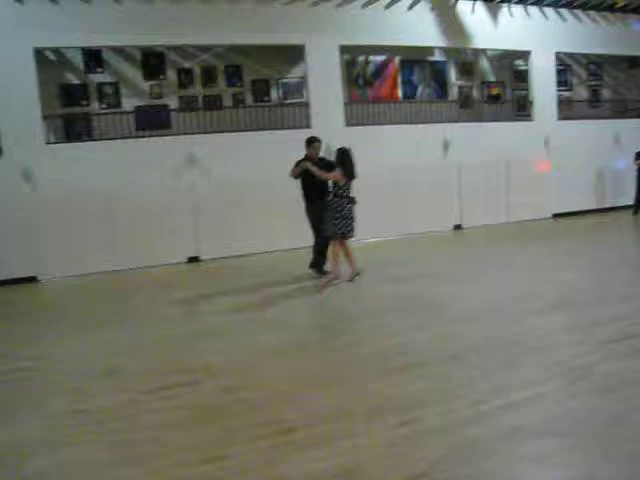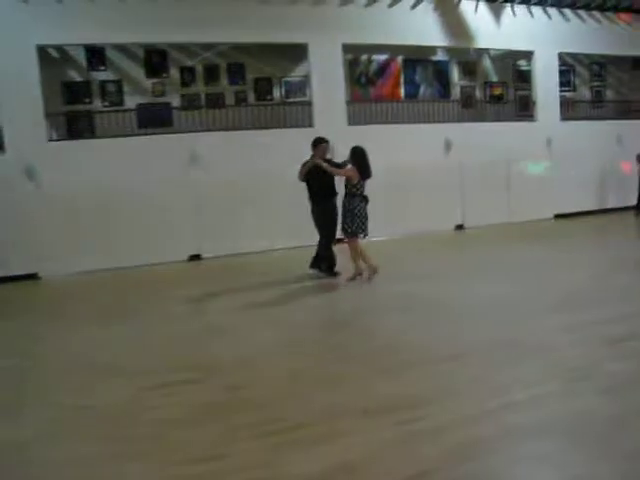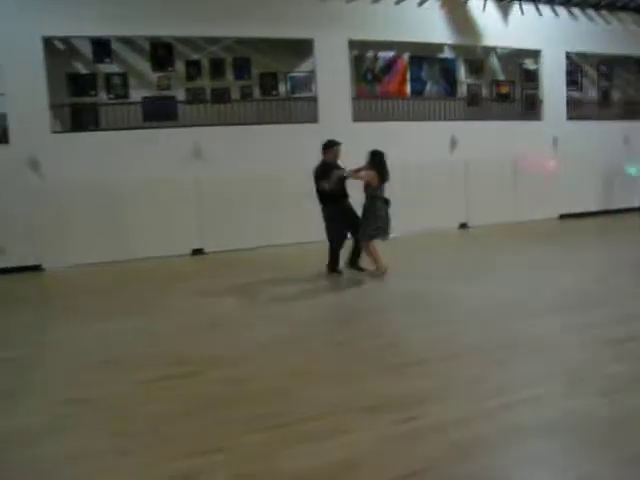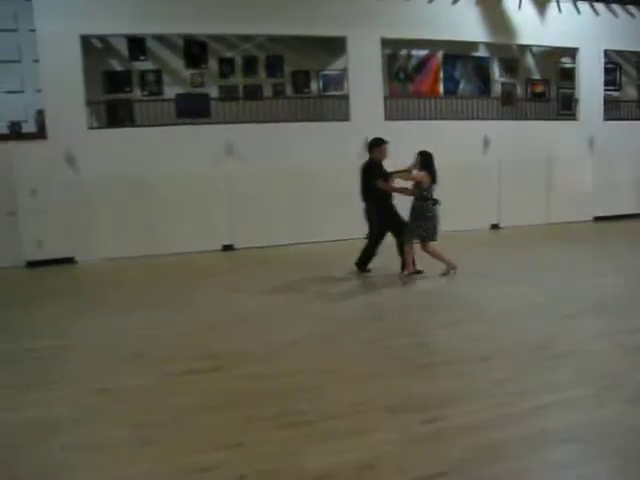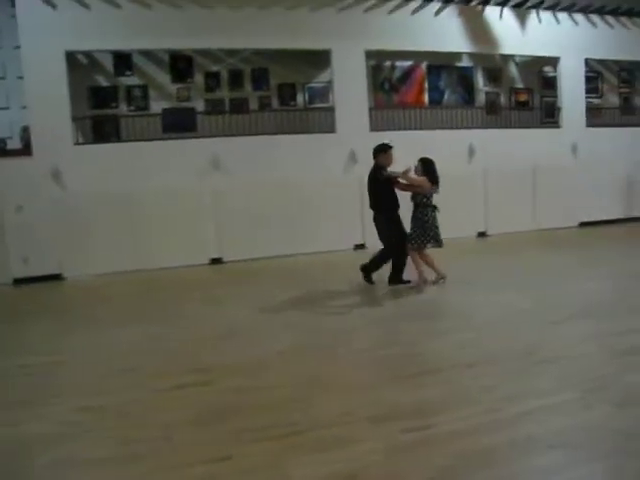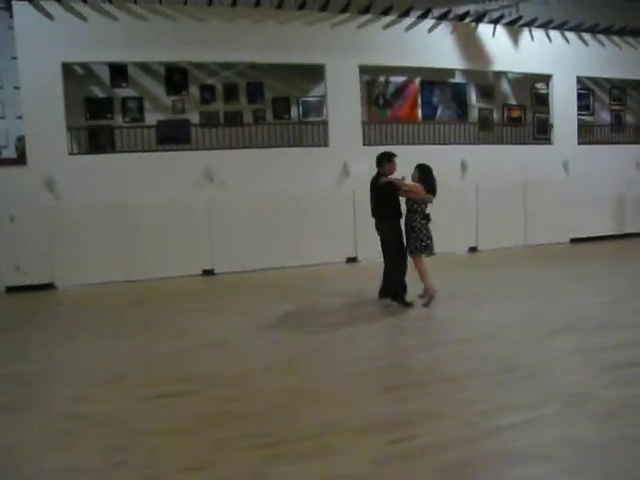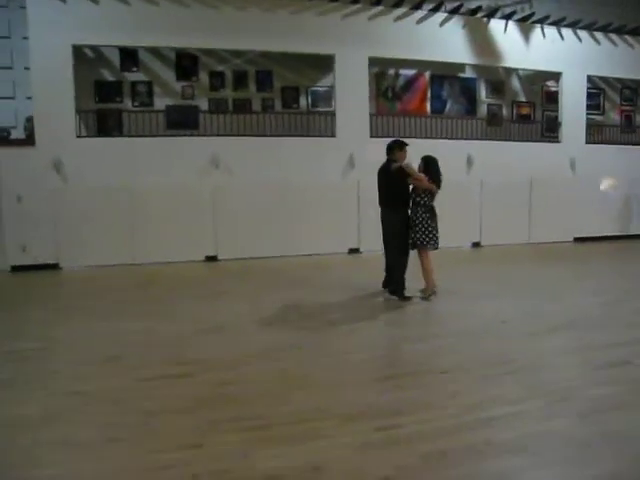
dt=0.3s
person 1, frame 1
left shoulder: (324, 162)
right shoulder: (302, 163)
right elbow: (293, 175)
right wrist: (302, 167)
left hip: (325, 202)
right hip: (313, 204)
left knee: (326, 234)
right knee: (321, 234)
left ankle: (316, 263)
right ankle: (318, 264)
person 1, frame 2
left shoulder: (329, 163)
right shoulder: (309, 165)
right elbow: (301, 177)
right wrist: (310, 164)
left hip: (331, 203)
right hip: (319, 206)
left knee: (329, 236)
right knee: (327, 237)
left ankle: (317, 263)
right ankle: (329, 267)
person 1, frame 3
left shoulder: (336, 166)
right shoulder: (321, 169)
left elbow: (346, 175)
right elbow: (324, 186)
right wrist: (333, 181)
left hip: (344, 204)
right hip: (331, 208)
left knee: (359, 230)
right knee: (338, 238)
left ankle: (353, 262)
right ankle: (332, 266)
person 1, frame 4
left shoulder: (378, 165)
right shoulder: (370, 167)
left elbow: (387, 177)
right elbow: (382, 185)
right wrist: (401, 190)
left hip: (386, 206)
right hip: (375, 208)
left knee: (403, 231)
right knee: (376, 238)
left ankle: (408, 266)
right ankle: (362, 263)
person 1, frame 5
left shoulder: (379, 172)
right shoulder: (379, 172)
left elbow: (394, 184)
right elbow: (400, 186)
left hip: (390, 214)
right hip: (384, 216)
left knee: (402, 243)
right knee: (392, 247)
left ankle: (396, 276)
right ankle: (368, 269)
person 1, frame 6
left shoulder: (380, 181)
right shoulder: (382, 181)
right elbow: (403, 193)
right wrist: (425, 197)
left hip: (386, 223)
right hip: (388, 224)
left knee: (392, 259)
right knee: (398, 259)
left ankle: (386, 290)
right ankle: (398, 294)
person 1, frame 7
left shoulder: (385, 168)
right shoulder: (395, 169)
right elbow: (418, 181)
right wrist: (430, 186)
left hip: (389, 213)
right hip: (397, 214)
left knee: (392, 250)
right knee: (400, 251)
left ankle: (389, 282)
right ankle: (396, 288)
person 2, frame 1
left shoulder: (339, 173)
right shoulder: (347, 172)
left elbow: (324, 176)
left wrist: (309, 166)
left hip: (339, 207)
right hip: (345, 207)
left knee: (334, 239)
right knee: (342, 240)
left ankle: (335, 271)
right ankle: (354, 268)
person 2, frame 2
left shoulder: (352, 170)
right shoulder: (361, 171)
left elbow: (336, 172)
left wrist: (321, 163)
left hip: (353, 206)
right hip: (358, 205)
left knee: (352, 239)
right knee: (352, 239)
left ankle: (371, 266)
right ankle: (358, 269)
person 2, frame 3
left shoulder: (372, 174)
right shoulder: (378, 174)
left elbow: (355, 176)
left hip: (374, 209)
right hip: (374, 208)
left knee: (367, 241)
right knee: (365, 240)
left ankle: (380, 266)
right ankle: (379, 265)
person 2, frame 4
left shoulder: (424, 175)
right shoulder: (420, 175)
left elbow: (409, 176)
left wrist: (394, 175)
left hip: (425, 211)
right hip: (420, 210)
person 2, frame 5
left shoulder: (425, 180)
right shoulder: (420, 182)
left elbow: (409, 179)
left hip: (425, 217)
right hip: (421, 217)
left knee: (412, 248)
right knee: (420, 250)
left ankle: (421, 277)
right ankle: (440, 273)
person 2, frame 6
left shoulder: (418, 187)
right shoulder: (419, 190)
left elbow: (403, 185)
left wrist: (389, 179)
left hip: (417, 224)
right hip: (416, 224)
left knee: (417, 259)
right knee: (417, 258)
left ankle: (430, 289)
right ankle: (428, 288)
person 2, frame 7
right shoulder: (433, 182)
left hip: (421, 217)
right hip: (427, 216)
left knee: (423, 253)
right knee: (424, 253)
left ankle: (430, 287)
right ankle: (430, 284)
